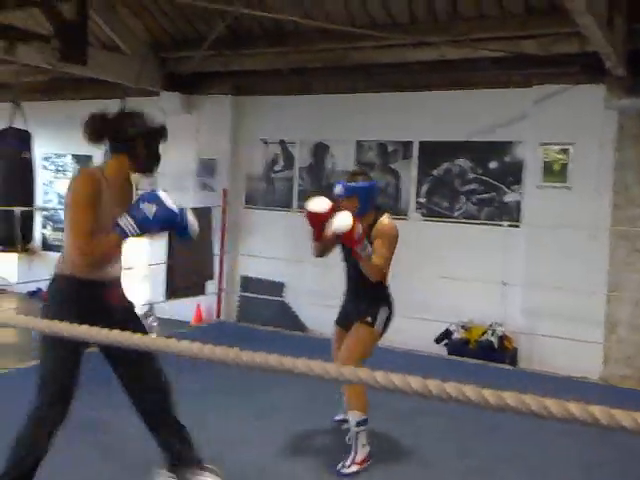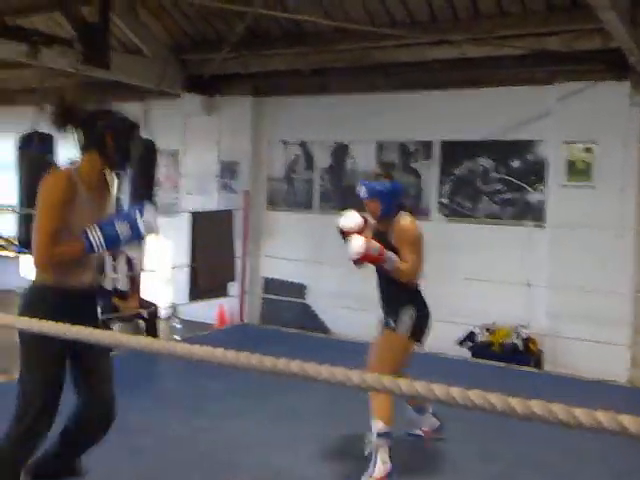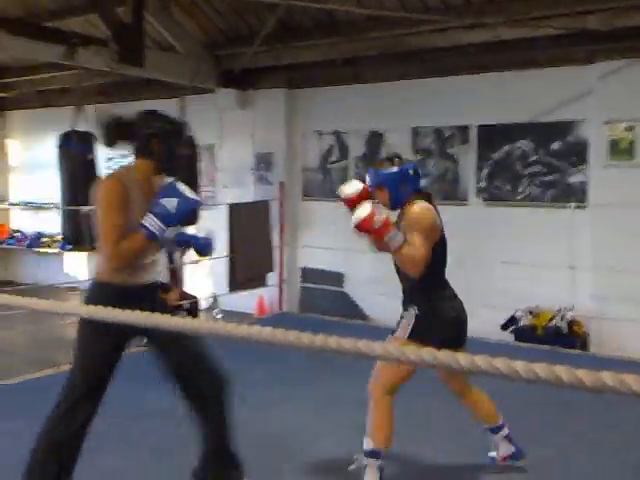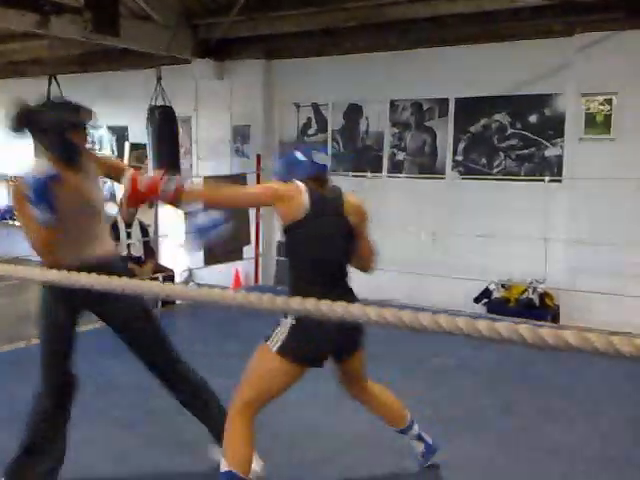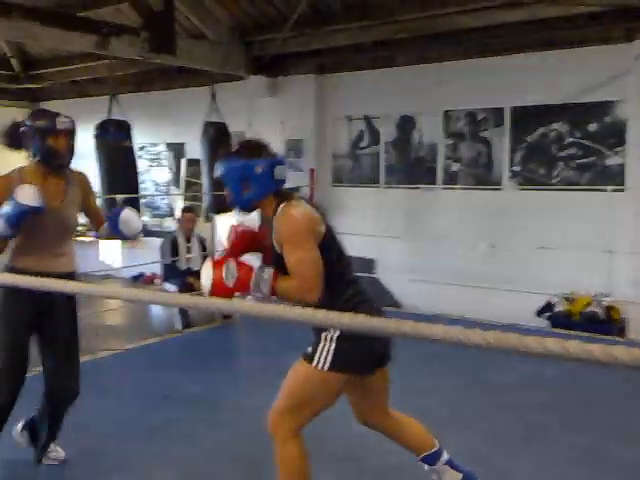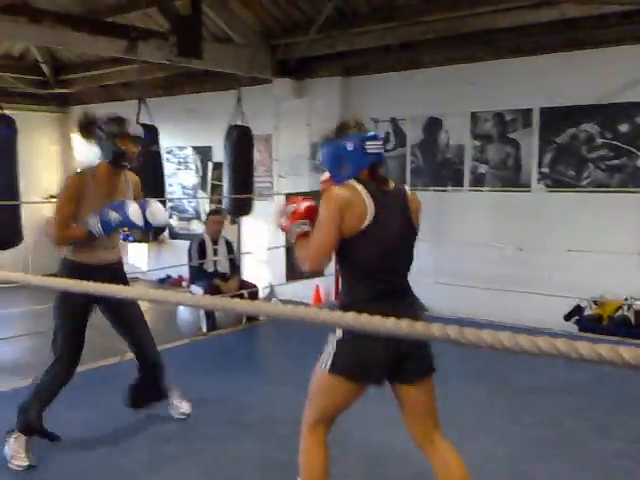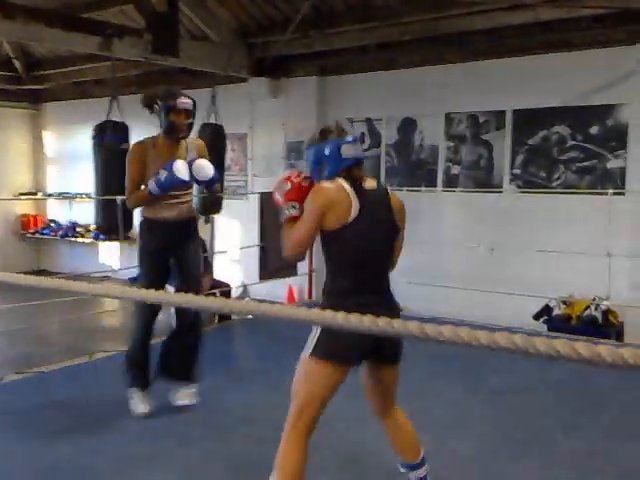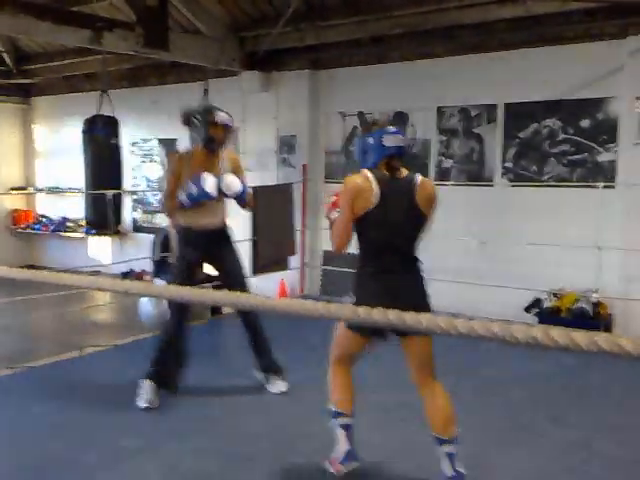
dt=0.4s
person 1, frame 1
left shoulder: (128, 185)
right shoulder: (86, 182)
right elbow: (84, 254)
left wrist: (168, 221)
right wrist: (134, 222)
left hip: (108, 294)
right hip: (70, 298)
left knee: (150, 385)
right knee: (53, 404)
person 1, frame 2
left shoulder: (104, 184)
right shoulder: (60, 182)
right elbow: (44, 257)
left wrist: (128, 227)
right wrist: (104, 236)
left hip: (85, 304)
right hip: (49, 305)
left knee: (100, 408)
right knee: (34, 416)
person 1, frame 3
left shoulder: (160, 184)
right shoulder: (113, 187)
right elbow: (115, 261)
left wrist: (182, 238)
right wrist: (162, 219)
left hip: (149, 298)
right hip: (110, 301)
left knee: (207, 380)
right knee: (78, 403)
person 1, frame 4
left shoulder: (92, 163)
right elbow: (47, 254)
right wrist: (42, 202)
left hip: (109, 274)
right hip: (60, 284)
left knee: (165, 361)
right knee: (55, 386)
left ankle: (229, 440)
person 1, frame 5
left shoulder: (79, 181)
left elbow: (97, 221)
left wrist: (116, 223)
left hip: (61, 288)
left knee: (66, 384)
left ankle: (39, 433)
person 1, frame 6
left shoulder: (132, 182)
right shoulder: (79, 181)
left elbow: (145, 219)
right elbow: (61, 236)
left wrist: (154, 219)
right wrist: (99, 223)
left hip: (112, 275)
right hip: (77, 276)
left knee: (146, 348)
right knee: (64, 363)
left ankle: (160, 392)
right ankle: (21, 432)
person 1, frame 7
left shoulder: (197, 147)
right shoulder: (142, 149)
left elbow: (211, 193)
right elbow: (130, 200)
left wrist: (209, 180)
right wrist: (159, 184)
left hip: (186, 230)
right hip: (154, 233)
left knee: (192, 307)
right knee: (148, 309)
left ankle: (182, 377)
right ankle: (139, 384)
person 1, frame 8
left shoulder: (232, 160)
right shoulder: (180, 162)
left elbow: (248, 204)
right elbow: (168, 210)
left wrist: (241, 194)
right wrist: (189, 196)
left hip: (220, 239)
right hip: (189, 241)
right knee: (178, 312)
left ankle: (267, 369)
right ankle: (154, 379)
person 2, frame 1
left shoulder: (384, 226)
right shoulder: (346, 217)
left elbow: (377, 274)
right elbow: (320, 251)
left wrist: (356, 240)
right wrist: (318, 226)
left hip: (375, 307)
right hip: (352, 302)
left knee: (347, 369)
right knee: (340, 366)
left ankle: (361, 448)
right ankle: (353, 411)
person 2, frame 2
left shoulder: (405, 225)
right shoulder: (375, 224)
left elbow: (410, 274)
right elbow: (362, 259)
left wrist: (380, 255)
right wrist: (354, 239)
left hip: (408, 312)
right hip: (395, 310)
left knee: (376, 378)
right knee: (387, 373)
right ankle: (429, 422)
person 2, frame 3
left shoulder: (418, 211)
right shoulder: (410, 213)
left elbow: (413, 268)
right elbow: (382, 245)
left wrist: (384, 232)
right wrist: (364, 209)
left hip: (425, 314)
right hip: (445, 310)
left knee: (379, 389)
right knee: (458, 385)
right ankle: (507, 445)
person 2, frame 4
left shoulder: (290, 193)
right shoulder: (352, 205)
left elbow: (216, 195)
right elbow: (366, 263)
left wrist: (157, 187)
left hip: (309, 322)
left knee: (240, 410)
right knee: (359, 387)
right ankle: (421, 442)
person 2, frame 5
left shoulder: (291, 219)
right shoulder: (290, 210)
left elbow: (310, 291)
left wrist: (252, 278)
right wrist: (252, 243)
left hip: (346, 332)
left knee: (281, 424)
right knee: (376, 415)
person 2, frame 6
left shoulder: (340, 197)
right shoulder: (409, 201)
left elbow: (313, 262)
left wrist: (298, 230)
left hip: (362, 328)
left knee: (314, 424)
right knee: (429, 436)
person 2, frame 7
left shoulder: (326, 193)
right shoulder: (393, 200)
left elbow: (291, 250)
left wrist: (289, 208)
left hip: (343, 317)
right hip: (385, 316)
left knee: (298, 423)
right knee: (387, 409)
person 2, frame 8
left shoulder: (356, 184)
right shoulder: (425, 189)
left elbow: (339, 244)
left wrist: (336, 217)
left hip: (372, 293)
right hip: (410, 292)
left knee: (339, 361)
right knee: (427, 381)
left ankle: (344, 449)
